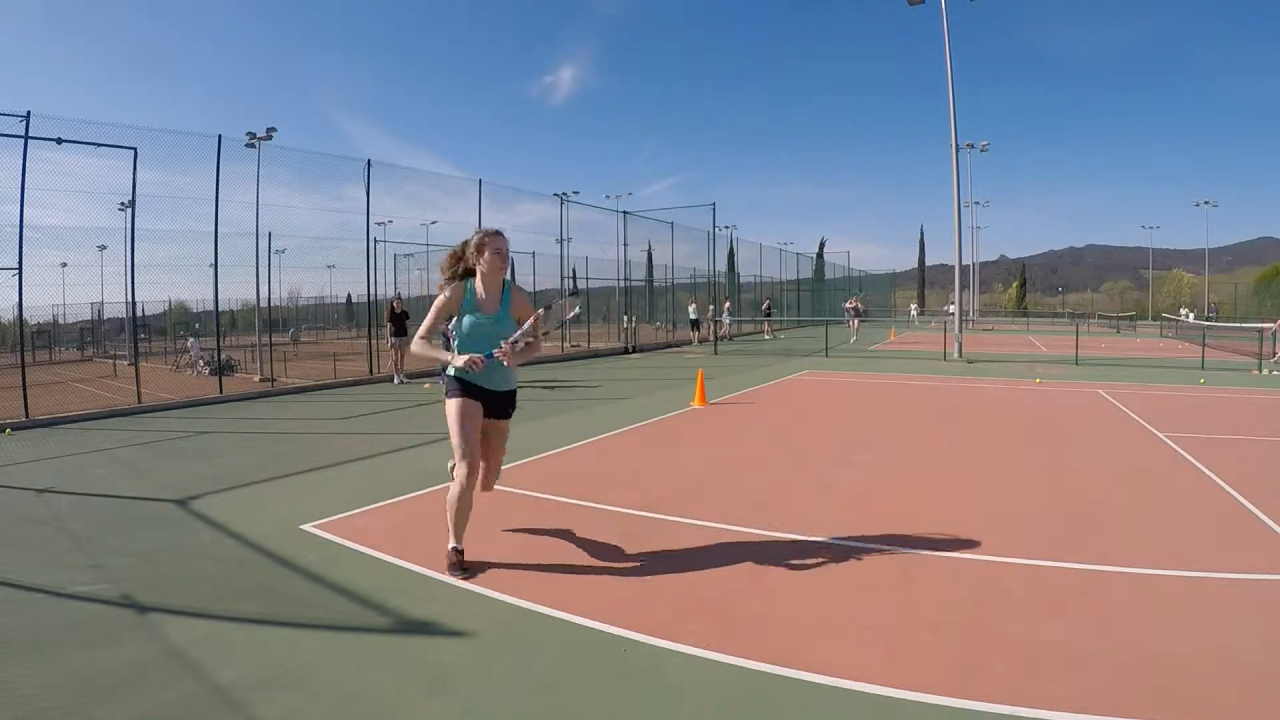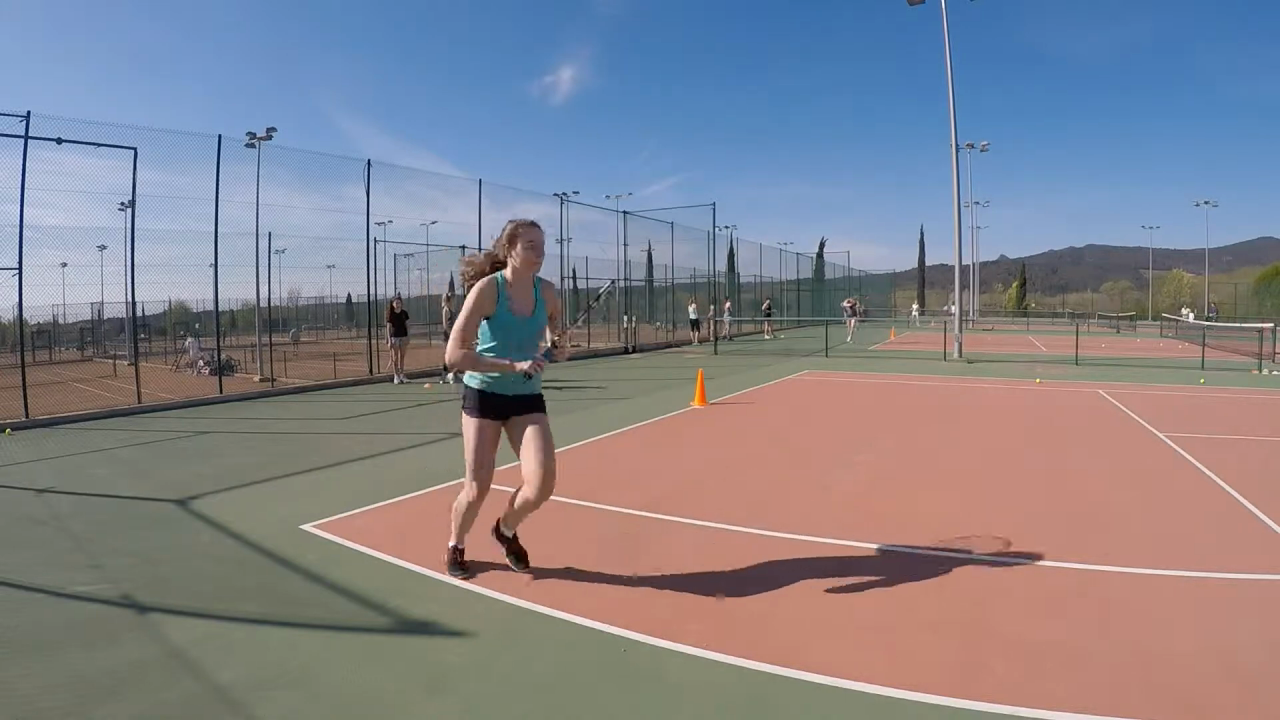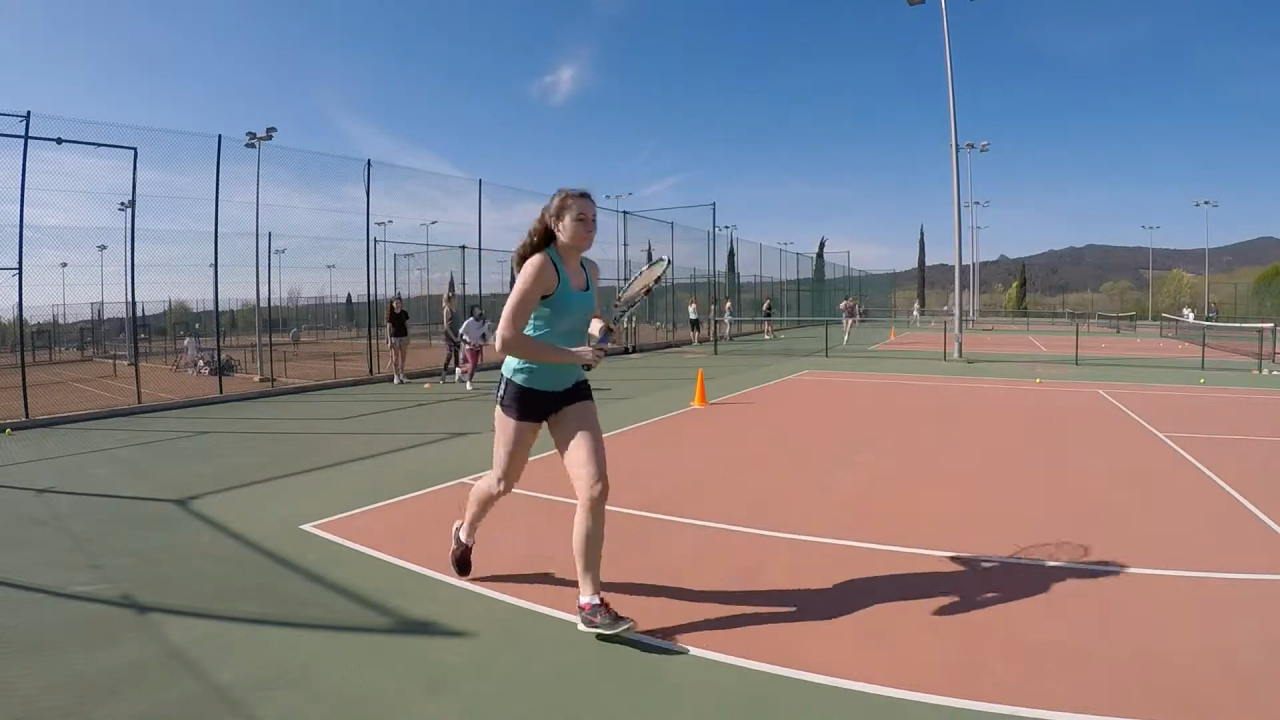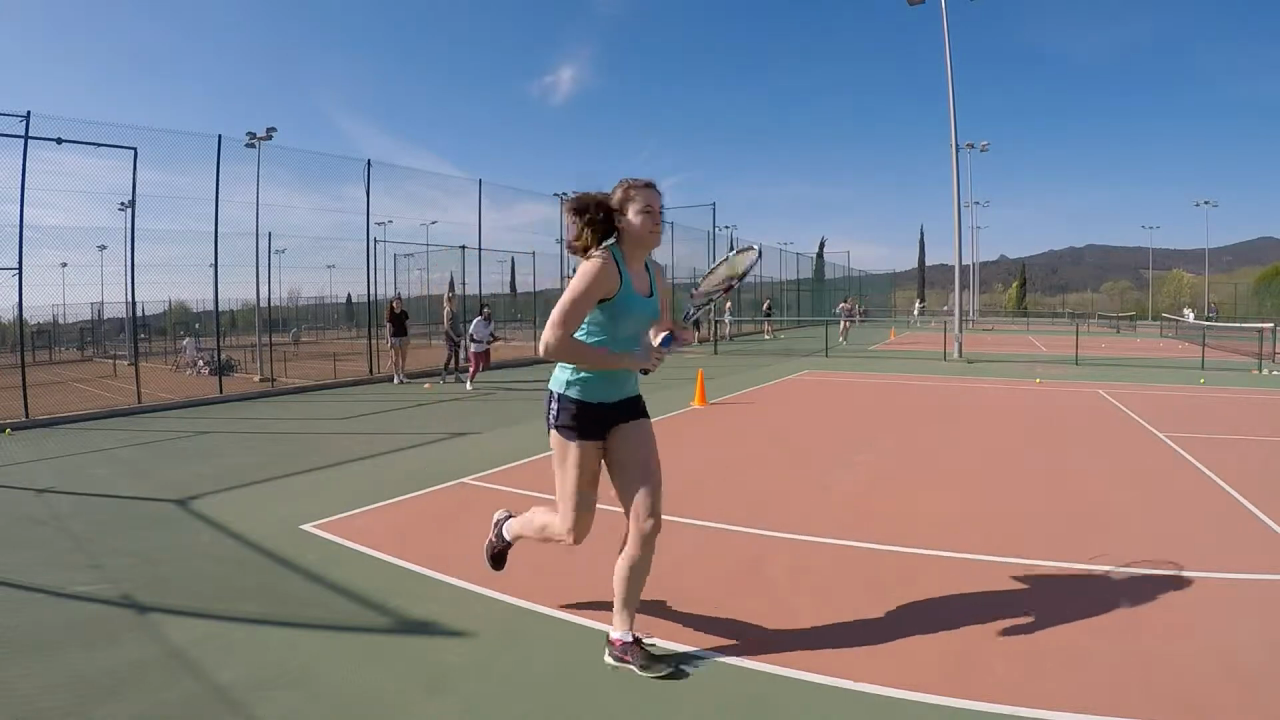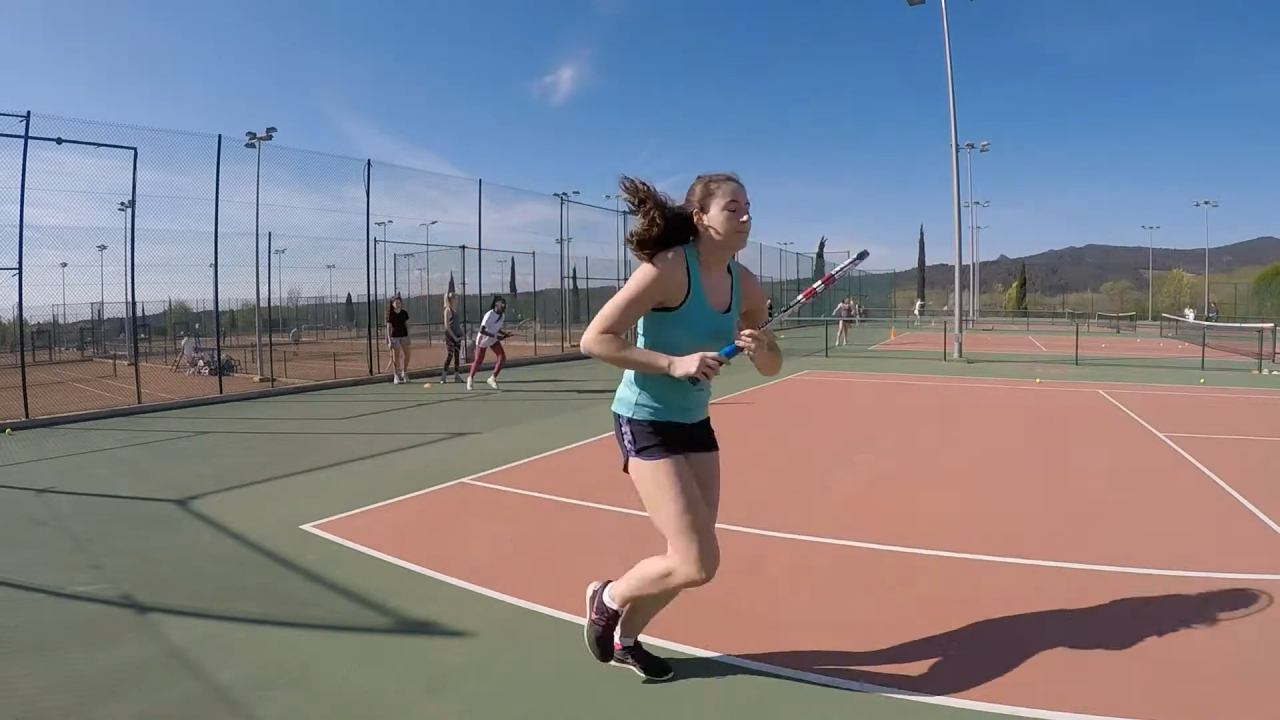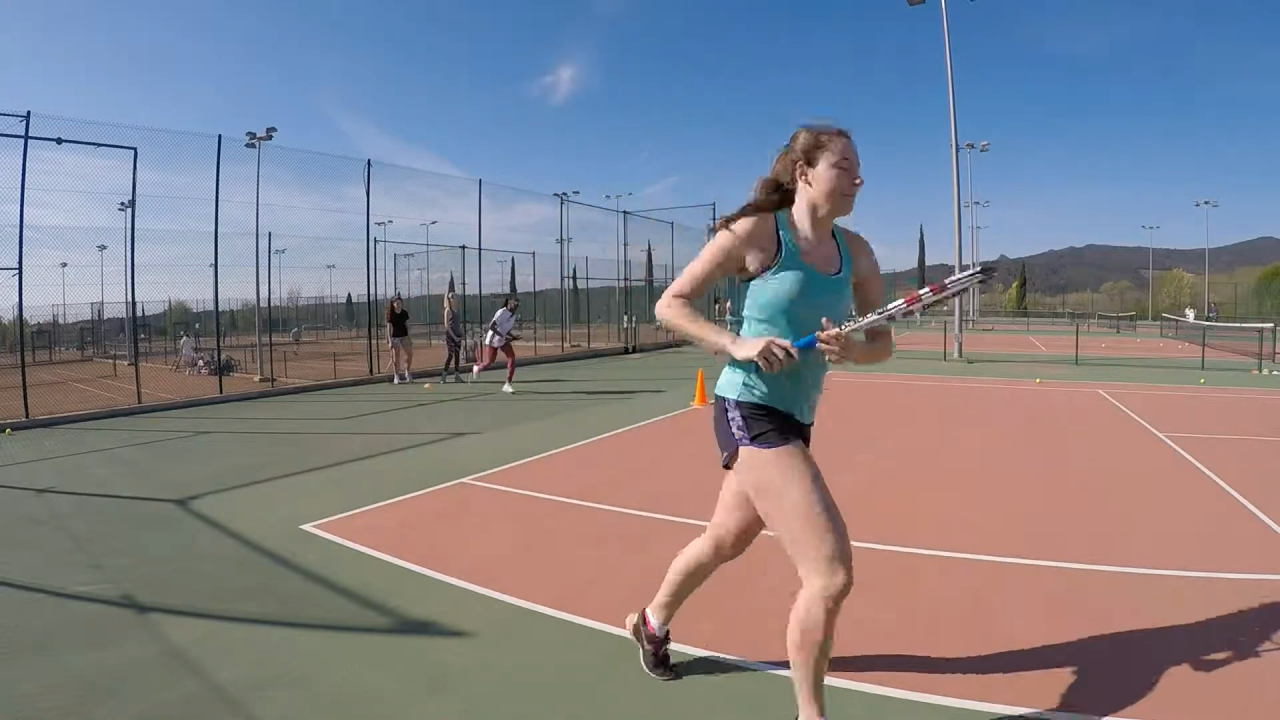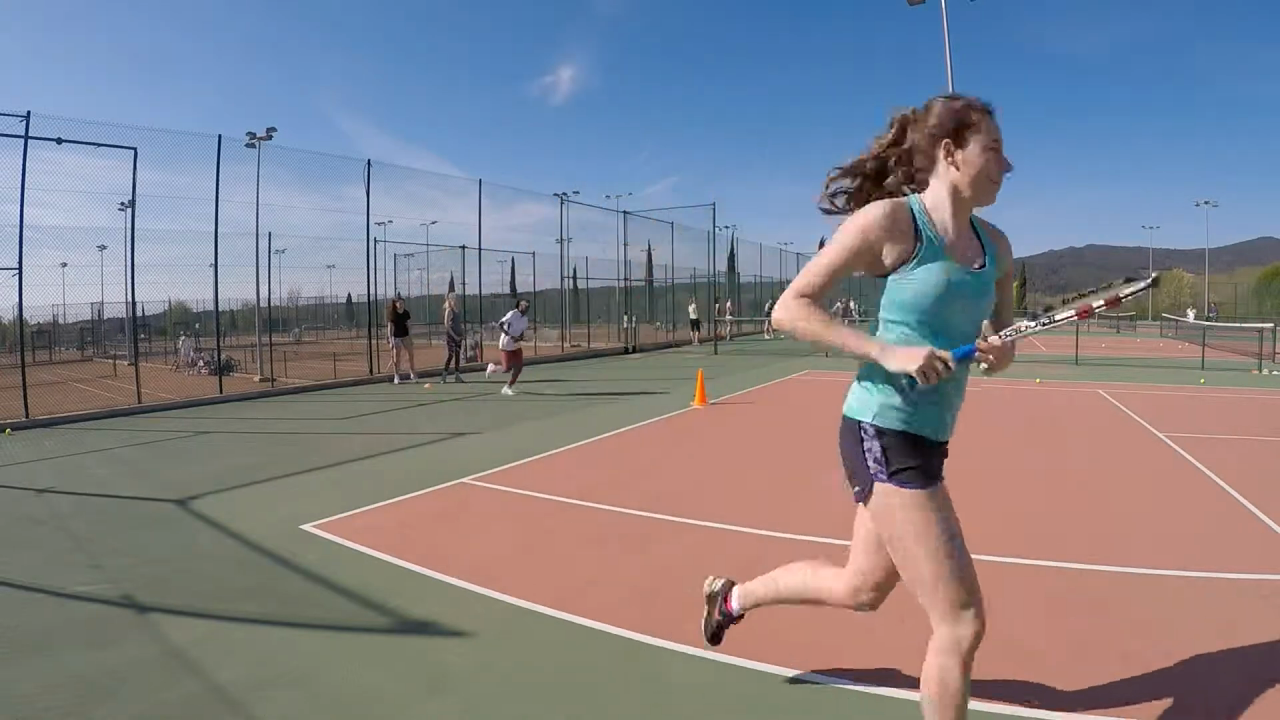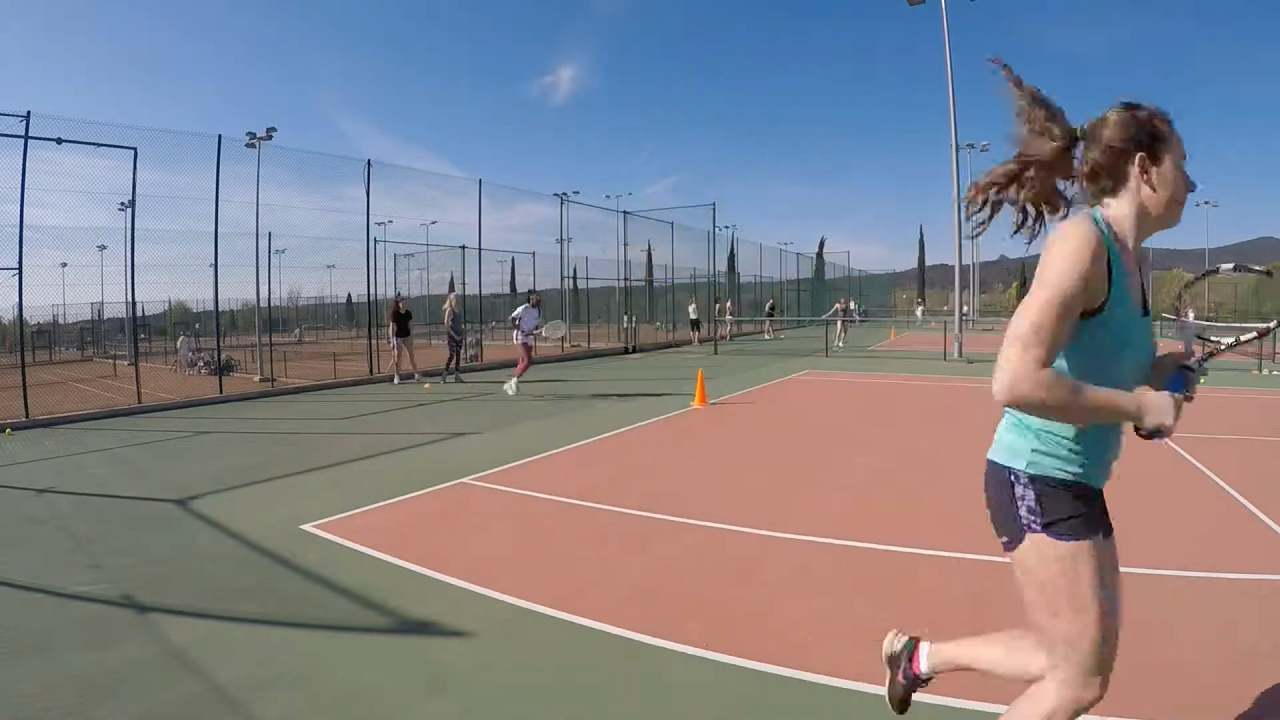
dt=0.1s
person 1, frame 1
left shoulder: (518, 297)
right shoulder: (455, 292)
left elbow: (534, 345)
right elbow: (419, 343)
left wrist: (516, 356)
right wrist: (454, 359)
left hip: (501, 391)
right hip: (463, 385)
left knee: (486, 482)
right knee: (468, 472)
left ankle: (457, 466)
right ankle: (454, 548)
person 1, frame 2
left shoulder: (547, 291)
right shoulder: (485, 290)
right elbow: (454, 356)
left wrist: (555, 351)
right wrist: (514, 367)
left hip: (526, 398)
right hip: (483, 394)
left knee: (541, 487)
right knee: (478, 488)
left ankle: (507, 528)
right ankle: (455, 546)
person 1, frame 3
left shoulder: (590, 269)
right shoulder: (537, 265)
right elbow: (505, 340)
left wrist: (599, 328)
right wrist: (573, 354)
left hip: (570, 389)
right hip: (524, 388)
left knee: (595, 489)
right knee: (502, 482)
left ankle: (590, 603)
right ankle: (465, 534)
person 1, frame 4
left shoulder: (655, 273)
right shoulder: (598, 265)
right elbow: (549, 342)
left wrist: (669, 332)
right wrist: (628, 359)
left hip: (624, 404)
right hip: (577, 401)
left knee: (648, 522)
right knee: (572, 532)
left ankle: (623, 638)
right ankle: (508, 526)
person 1, frame 5
left shoulder: (746, 283)
right shoulder: (664, 268)
left elbow: (771, 366)
right elbow: (593, 340)
left wrist: (757, 343)
right wrist: (673, 365)
left hip: (692, 423)
right hip: (644, 422)
left knee: (694, 556)
right knee: (697, 567)
left ankle: (623, 637)
right ankle: (609, 597)
person 1, frame 6
left shoulder: (858, 249)
right shoulder: (754, 231)
left elbow: (877, 345)
right elbow: (669, 304)
left wrist: (847, 344)
right wrist: (738, 345)
left hip: (786, 415)
right hip: (748, 413)
left knee: (726, 539)
right knee: (832, 572)
left ankle: (652, 623)
person 1, frame 7
left shoulder: (994, 244)
right shoulder: (884, 220)
left elbow: (1001, 352)
right elbow: (789, 309)
left wrist: (997, 351)
right wrist: (887, 352)
left hip: (917, 437)
right hip: (884, 436)
left knee: (861, 591)
right knee: (962, 626)
left ankle: (732, 596)
person 1, frame 8
left shoulder: (1123, 253)
right shoulder: (1080, 242)
right elbow: (1013, 384)
left wrist: (1156, 369)
right wrist: (1135, 403)
left hip: (1069, 483)
right hip: (1038, 483)
left knee: (1067, 665)
left ankle: (920, 656)
